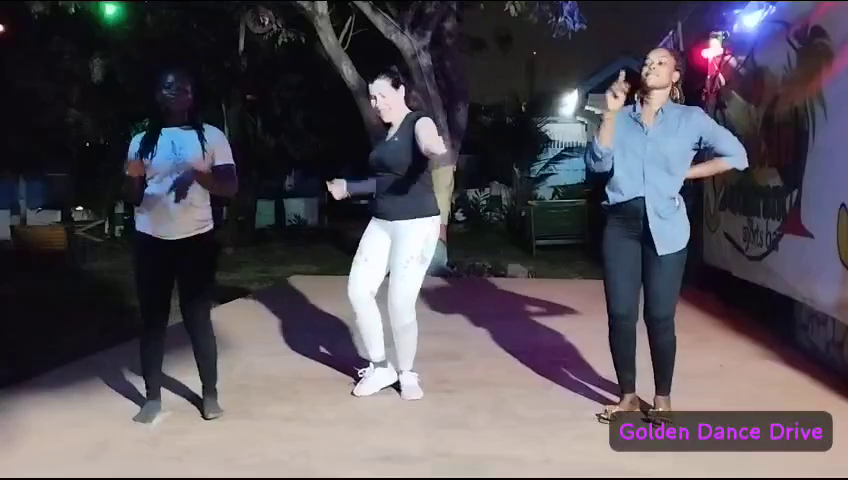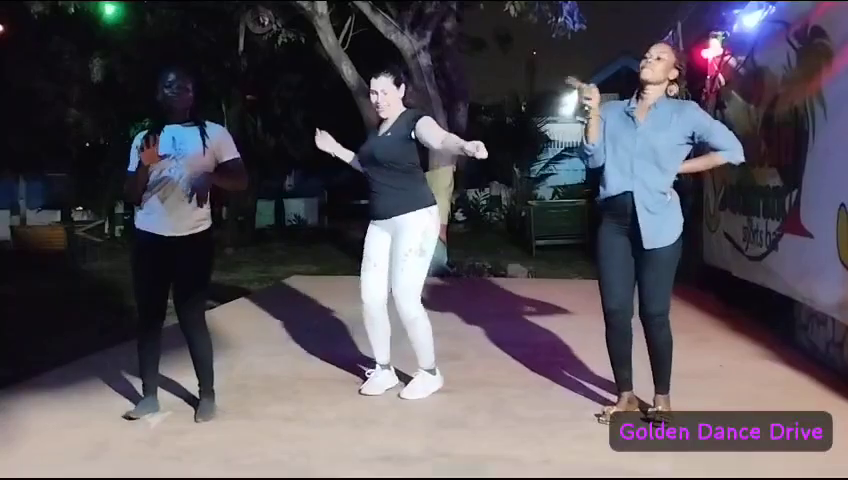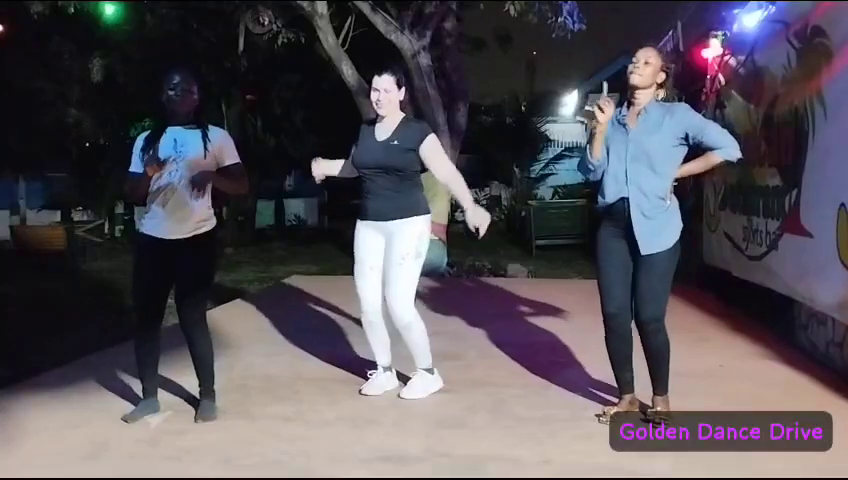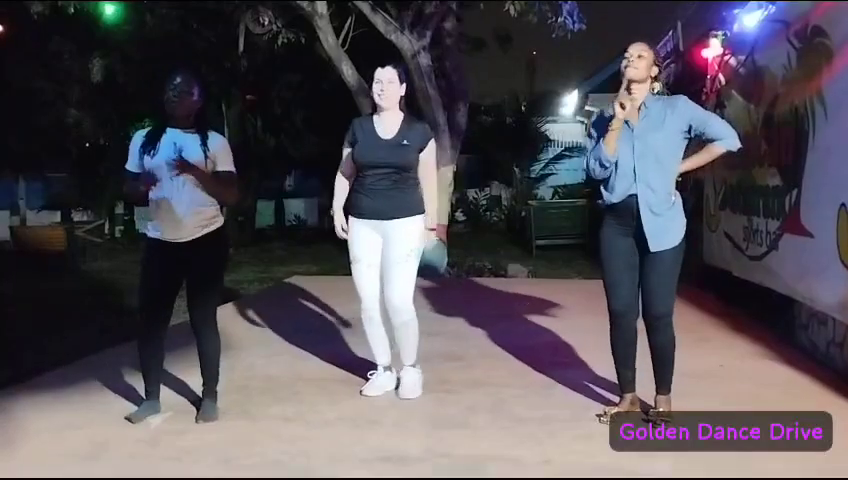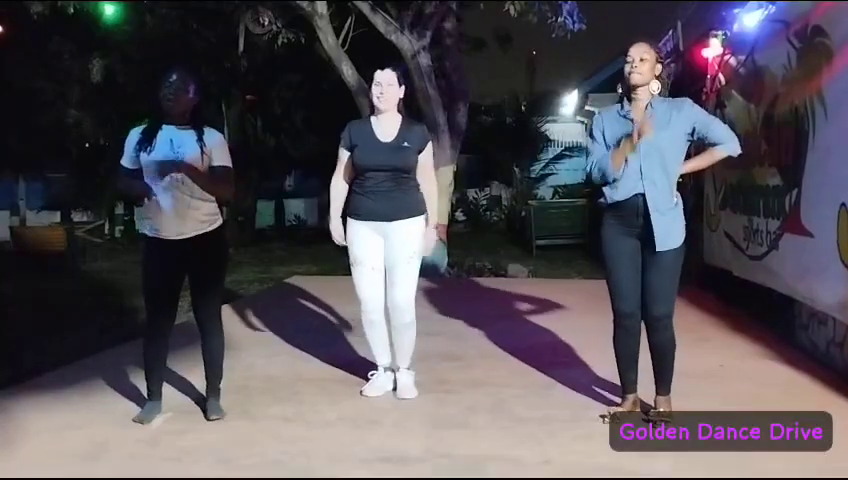
dt=0.2s
person 1, frame 1
left shoulder: (691, 118)
right shoulder: (620, 119)
left elbow: (736, 156)
right elbow: (597, 163)
left wrist: (683, 173)
right wrist: (611, 113)
left hip: (665, 227)
right hip: (621, 224)
left knee: (659, 316)
right knee: (620, 314)
left ankle: (662, 398)
right ankle: (627, 395)
person 1, frame 2
left shoulder: (685, 112)
right shoulder: (614, 112)
left elbow: (732, 150)
right elbow: (593, 158)
left wrist: (677, 167)
right wrist: (594, 111)
left hip: (658, 222)
right hip: (614, 220)
left knee: (654, 313)
right knee: (615, 311)
left ankle: (662, 397)
right ankle: (625, 394)
person 1, frame 3
left shoulder: (677, 115)
right shoulder: (611, 119)
left elbow: (727, 147)
right elbow: (591, 171)
left wrist: (675, 172)
right wrist: (600, 126)
left hip: (656, 227)
right hip: (613, 226)
left knee: (649, 317)
right knee: (614, 314)
left ankle: (660, 398)
right ankle: (626, 396)
person 1, frame 4
left shoulder: (677, 108)
right shoulder: (604, 118)
left elbow: (727, 138)
right elbow: (598, 169)
left wrist: (679, 167)
right wrist: (615, 122)
left hip: (661, 223)
right hip: (617, 222)
left knee: (657, 314)
right knee: (620, 312)
left ankle: (663, 397)
right ankle: (628, 395)
person 1, frame 5
left shoulder: (681, 110)
right shoulder: (606, 118)
left elbow: (728, 142)
right elbow: (599, 172)
left wrist: (680, 168)
right wrist: (631, 141)
left hip: (663, 223)
right hip: (619, 222)
left knee: (658, 315)
right knee: (625, 313)
left ankle: (663, 397)
right ankle: (629, 396)
person 2, frame 1
left shoulder: (211, 136)
right shoulder: (142, 141)
left elbow: (231, 187)
right elbow: (132, 195)
left wrist: (196, 175)
right wrist: (134, 178)
left hip: (197, 240)
right hip: (151, 241)
left knee: (197, 318)
right knee: (152, 319)
left ankle: (210, 393)
right ankle: (152, 398)
person 2, frame 2
left shoulder: (213, 133)
right shoulder: (144, 139)
left elbow: (241, 179)
right elbow: (130, 195)
left wrist: (210, 177)
right wrist: (144, 166)
left hip: (193, 238)
right hip: (149, 238)
left knee: (191, 317)
right knee: (149, 316)
left ankle: (207, 394)
right ankle: (149, 396)
person 2, frame 3
left shoulder: (215, 137)
right shoulder: (146, 140)
left elbow: (241, 184)
right elbow: (132, 196)
left wrist: (210, 175)
right wrist: (147, 174)
left hip: (196, 240)
right hip: (153, 240)
left knee: (192, 318)
right knee: (146, 317)
left ankle: (207, 396)
right ankle: (149, 397)
person 2, frame 4
left shoulder: (214, 142)
right shoulder: (144, 139)
left elbow: (230, 194)
right elbow: (128, 190)
left wrist: (194, 171)
right wrist: (141, 186)
left hip: (206, 241)
right hip: (161, 242)
left knee: (203, 319)
right knee: (152, 318)
left ankle: (209, 397)
right ankle: (151, 398)
person 2, frame 5
left shoulder: (212, 138)
right shoulder: (140, 137)
left elbow: (227, 190)
right elbow: (124, 182)
left wrist: (186, 169)
right wrist: (139, 188)
left hip: (205, 239)
right hip: (158, 241)
left knee: (208, 317)
right knee: (157, 319)
left ankle: (213, 395)
right ankle: (153, 398)
person 3, frame 1
left shoulder: (420, 122)
right shoulder: (388, 134)
left elbow: (432, 144)
left wrist: (435, 148)
right wrist: (351, 188)
left hip: (417, 224)
right hip: (382, 224)
left knee: (400, 304)
right knee: (358, 290)
left ankle: (407, 374)
right ankle: (380, 367)
person 3, frame 2
left shoulder: (414, 121)
right shoulder: (378, 129)
left elbow: (440, 138)
left wrist: (467, 146)
right wrist: (336, 149)
left hip: (415, 218)
right hip: (381, 222)
left knee: (405, 299)
right knee: (371, 297)
left ankle: (429, 373)
right ankle: (384, 369)
person 3, frame 3
left shoulder: (416, 131)
right shoulder: (366, 131)
left elbow: (445, 171)
right elbow: (355, 165)
left wrist: (470, 206)
right wrist: (328, 167)
left hip: (408, 224)
right hip: (369, 225)
left knee: (399, 304)
right knee: (368, 302)
left ankle: (428, 373)
right ankle: (384, 372)
person 3, frame 4
left shoulder: (418, 131)
right shoulder: (357, 127)
left elbow: (427, 181)
right elbow: (346, 172)
left wrist: (429, 225)
right wrist: (337, 209)
left hip: (404, 222)
right hip: (363, 223)
left knee: (398, 301)
right knee: (368, 301)
left ankle: (410, 369)
right ankle: (383, 371)
person 3, frame 5
left shoulder: (417, 133)
right shoulder: (354, 131)
left elbow: (427, 182)
right elbow: (341, 178)
left wrist: (432, 225)
right wrist: (335, 217)
left hip: (406, 224)
right hip: (363, 225)
left knee: (401, 302)
right knee: (370, 303)
left ankle: (404, 372)
right ankle: (383, 371)
